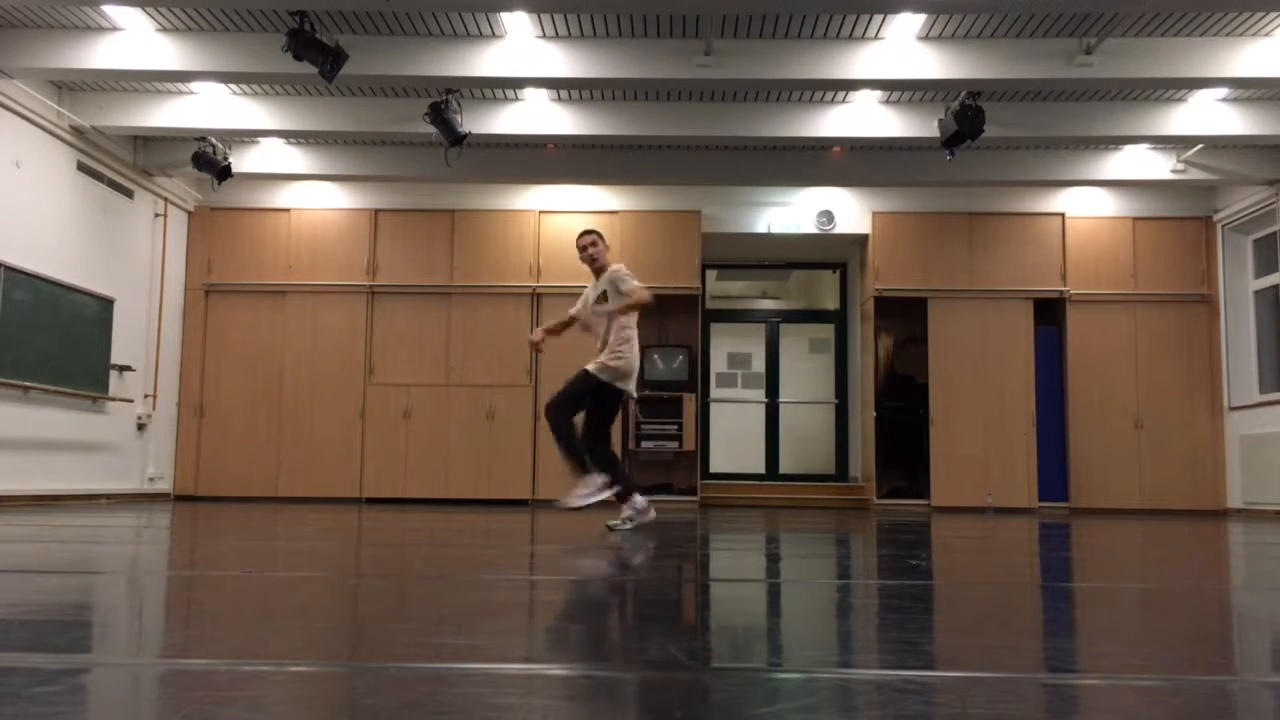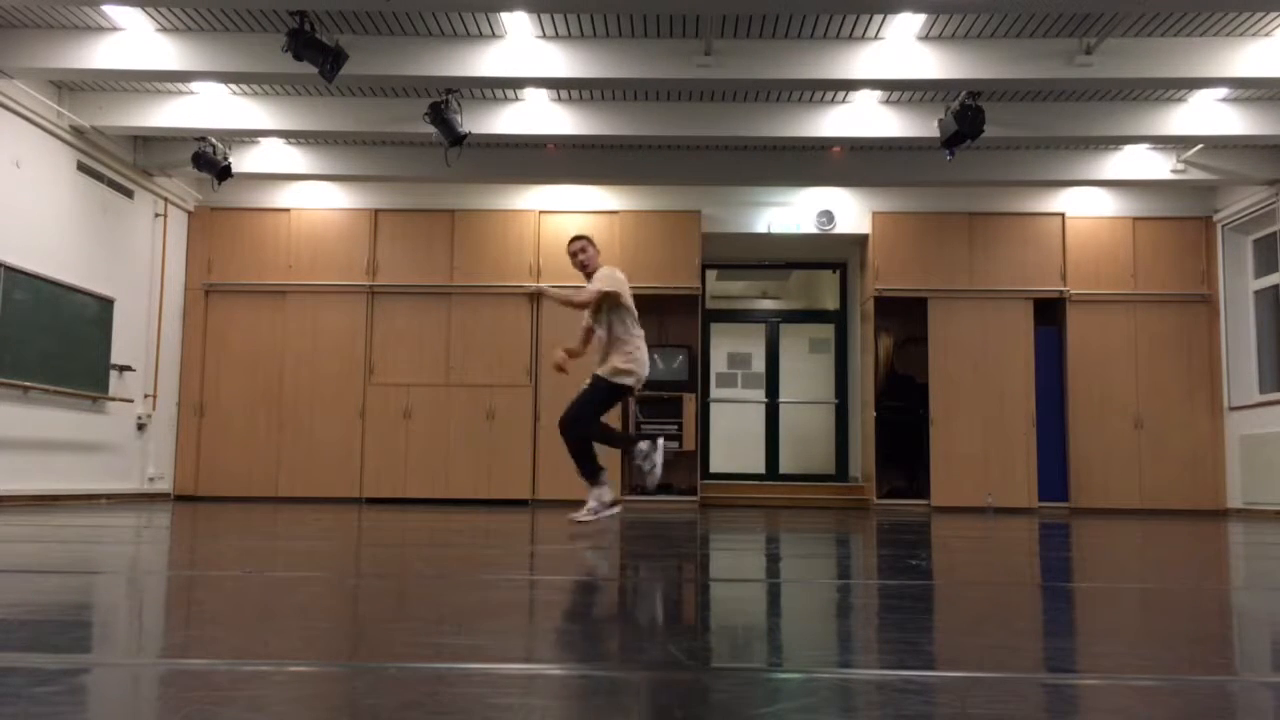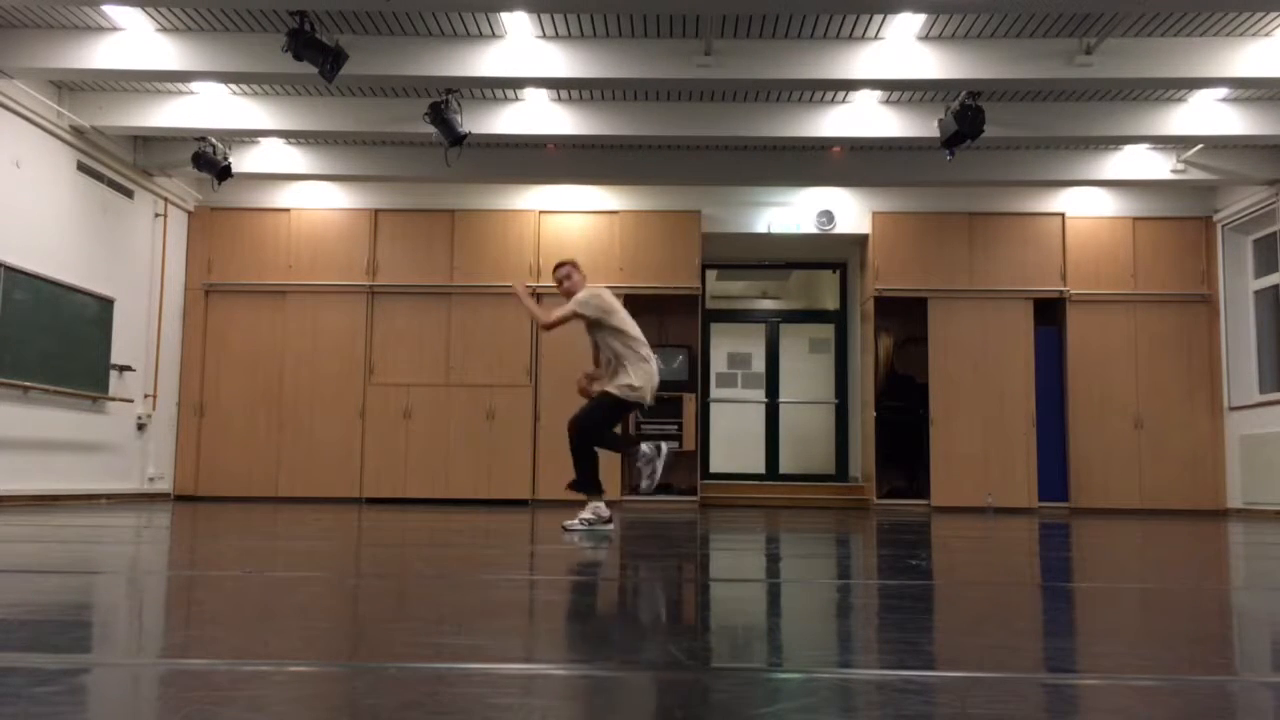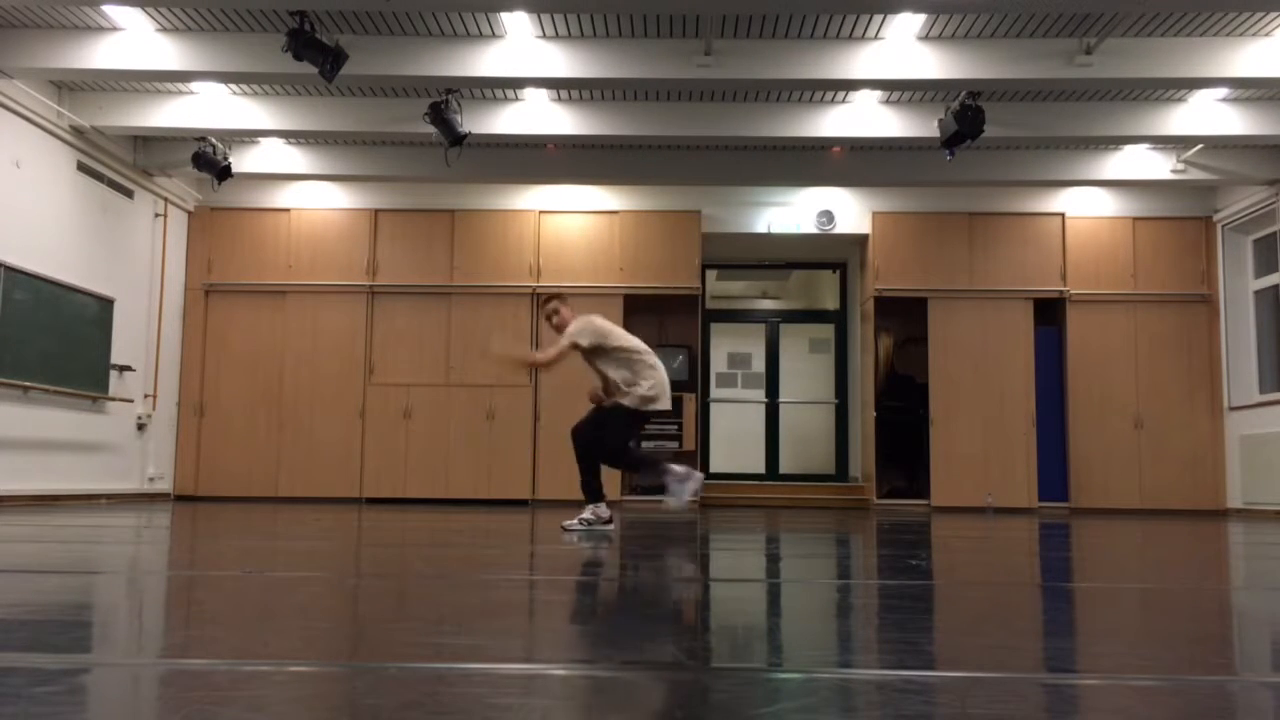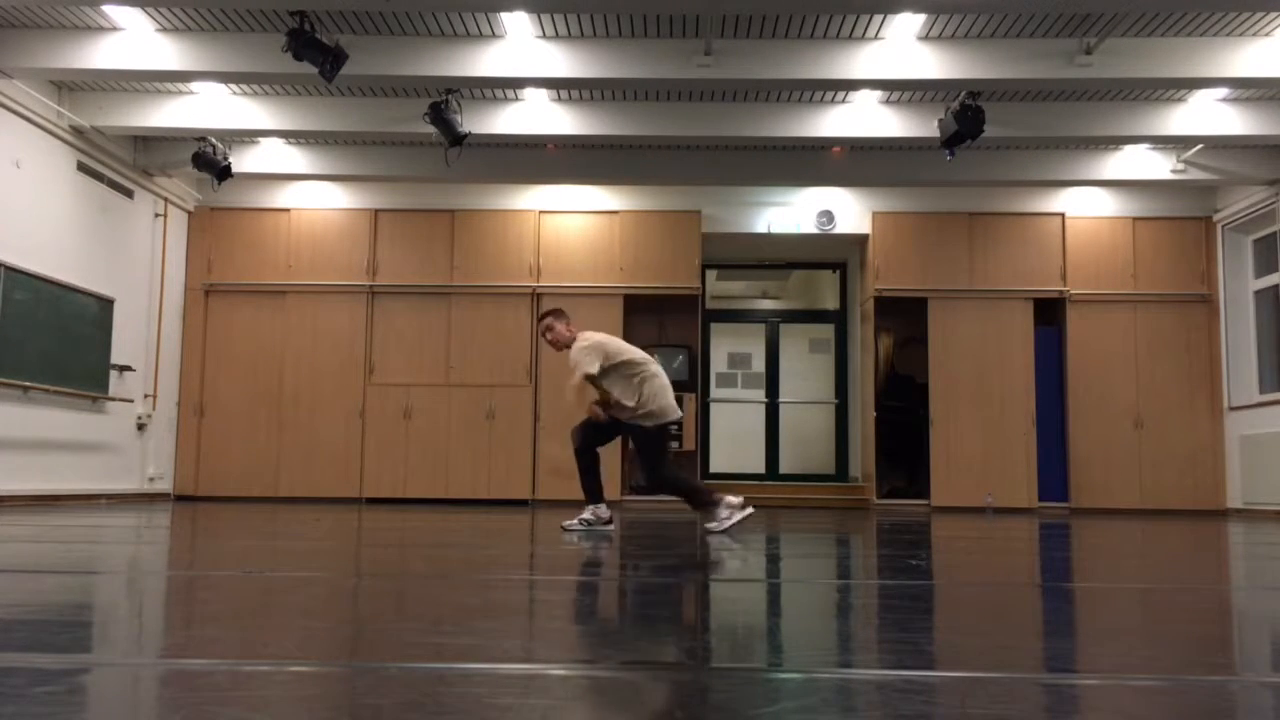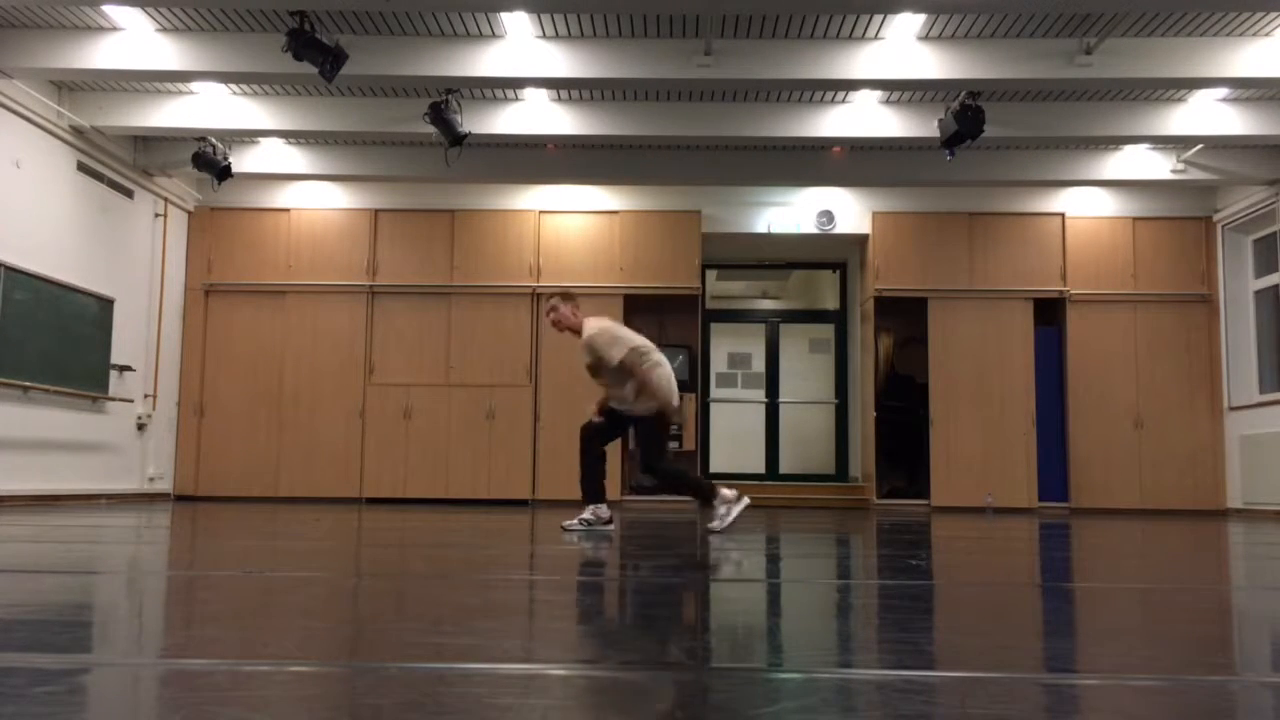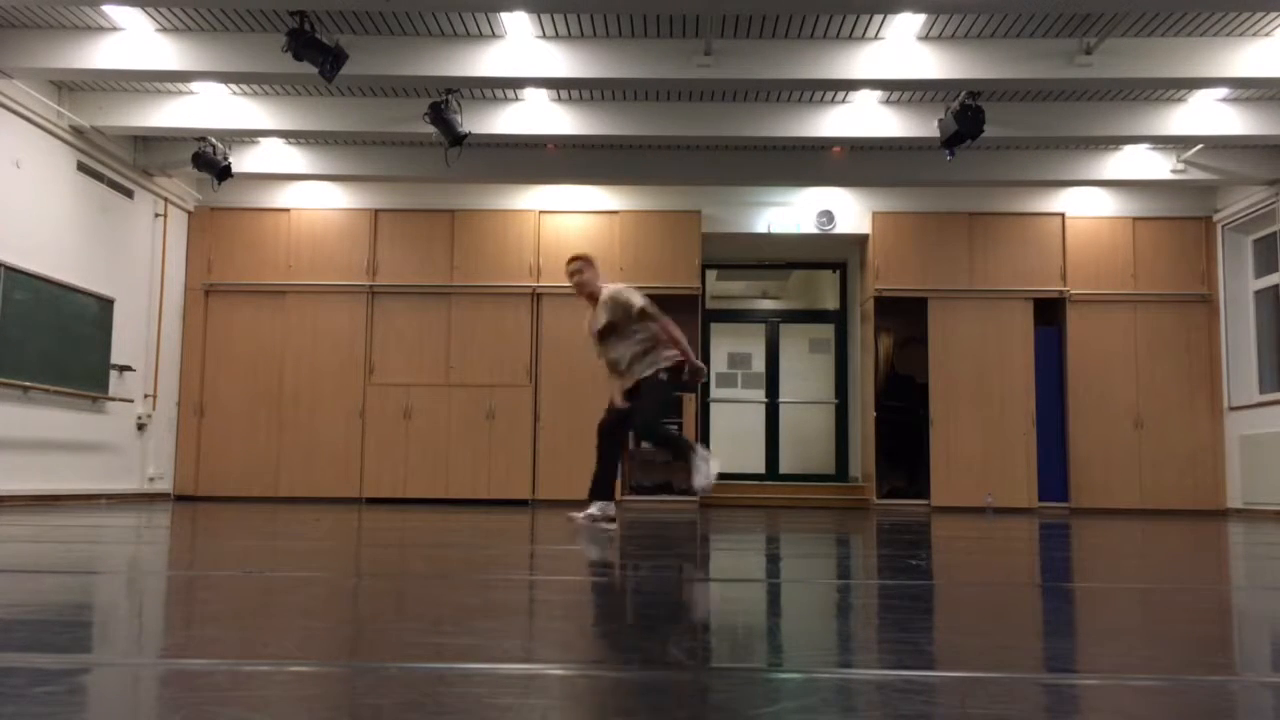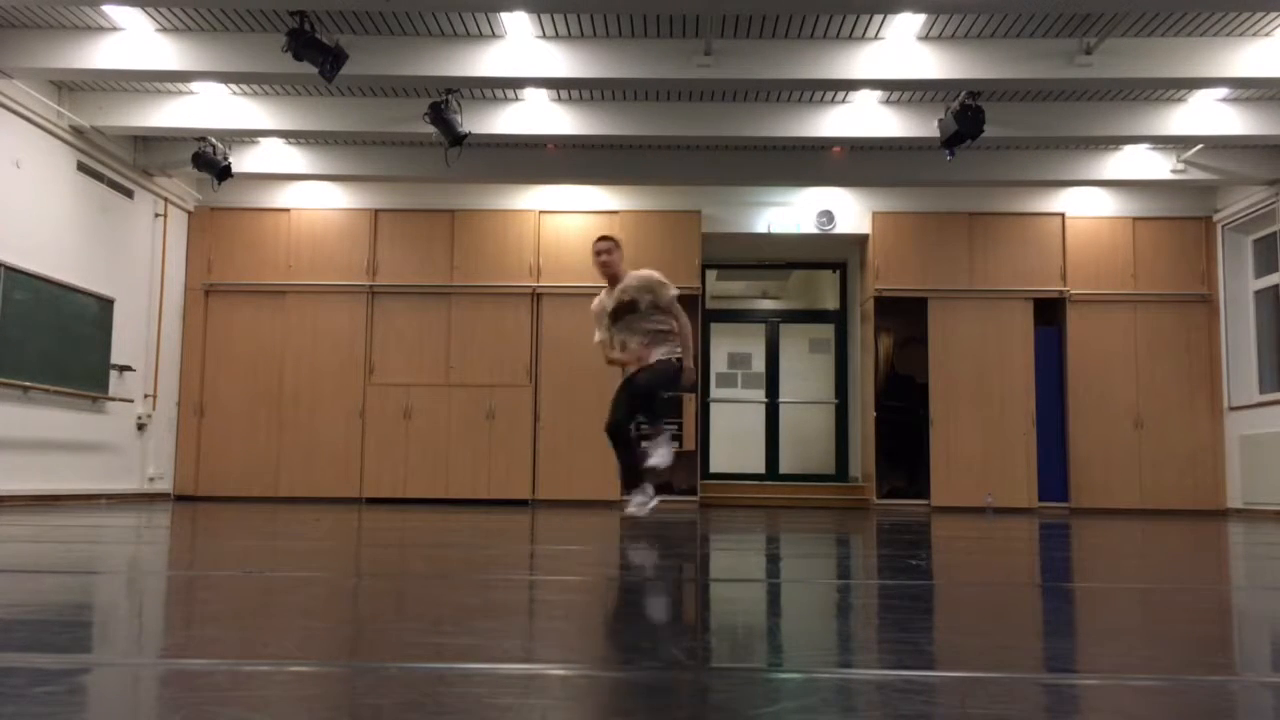
dt=0.1s
person 1, frame 1
left shoulder: (617, 273)
right shoulder: (590, 292)
left elbow: (643, 298)
right elbow: (566, 322)
left wrist: (599, 313)
right wrist: (541, 332)
left hip: (615, 365)
right hip: (608, 366)
left knee: (557, 409)
right knee: (594, 439)
left ankle: (590, 478)
right ankle: (634, 505)
person 1, frame 2
left shoulder: (607, 274)
right shoulder: (594, 285)
left elbow: (586, 302)
right elbow: (582, 344)
left wrist: (549, 291)
right wrist: (563, 353)
left hip: (624, 367)
right hip: (616, 367)
left knee: (571, 422)
right knee: (580, 421)
person 1, frame 3
left shoulder: (590, 296)
right shoulder: (590, 308)
left elbow: (547, 323)
right elbow: (603, 363)
left wrist: (524, 296)
right wrist: (588, 378)
left hip: (634, 378)
right hip: (624, 379)
left knee: (581, 430)
right knee: (584, 430)
person 1, frame 4
left shoulder: (583, 325)
right shoulder: (588, 332)
left elbow: (547, 360)
right elbow: (609, 377)
left wrist: (521, 358)
right wrist: (599, 392)
left hip: (647, 388)
right hip: (633, 390)
left knee: (598, 444)
right knee: (584, 435)
right ankle: (597, 508)
person 1, frame 5
left shoulder: (581, 347)
right shoulder: (591, 343)
right elbow: (608, 393)
right wrist: (595, 406)
left hip: (650, 401)
right hip: (632, 403)
left knee: (657, 474)
right knee: (584, 437)
left ankle: (724, 506)
right ankle: (597, 510)
person 1, frame 6
left shoulder: (593, 336)
right shoulder: (590, 339)
left elbow: (636, 368)
right elbow: (614, 382)
left wrist: (666, 406)
right wrist: (601, 406)
left hip: (654, 394)
left knee: (654, 466)
right knee: (590, 434)
left ankle: (726, 499)
right ankle: (596, 510)
person 1, frame 7
left shoulder: (616, 295)
right shoulder: (594, 321)
left elbow: (660, 321)
right elbow: (613, 365)
left wrist: (690, 359)
right wrist: (616, 392)
left hip: (662, 363)
right hip: (635, 374)
left knee: (645, 424)
right knee: (608, 430)
left ankle: (696, 456)
right ankle: (602, 504)
person 1, frame 8
left shoulder: (646, 279)
right shoulder: (599, 306)
left elbow: (680, 317)
right elbow: (607, 354)
left wrist: (688, 361)
right wrist: (629, 358)
left hip: (667, 356)
right hip: (637, 365)
left knee: (642, 386)
right knee: (615, 426)
left ankle: (660, 439)
right ankle: (640, 491)
